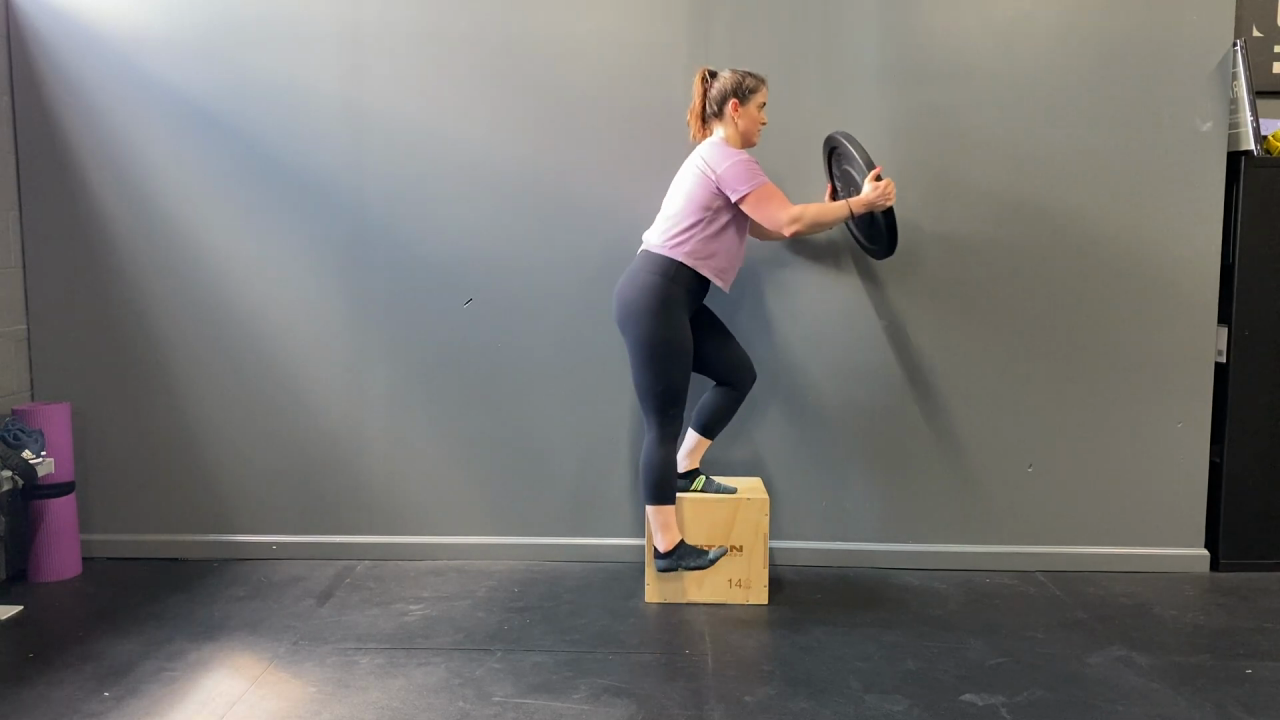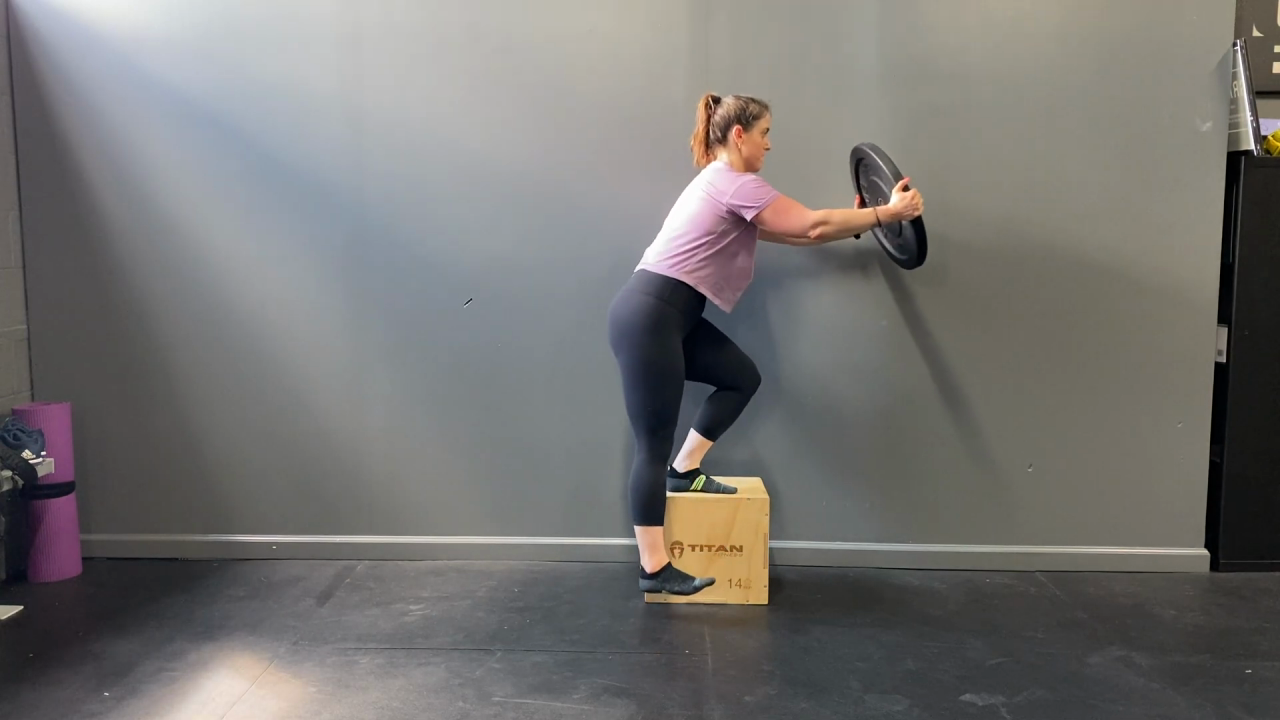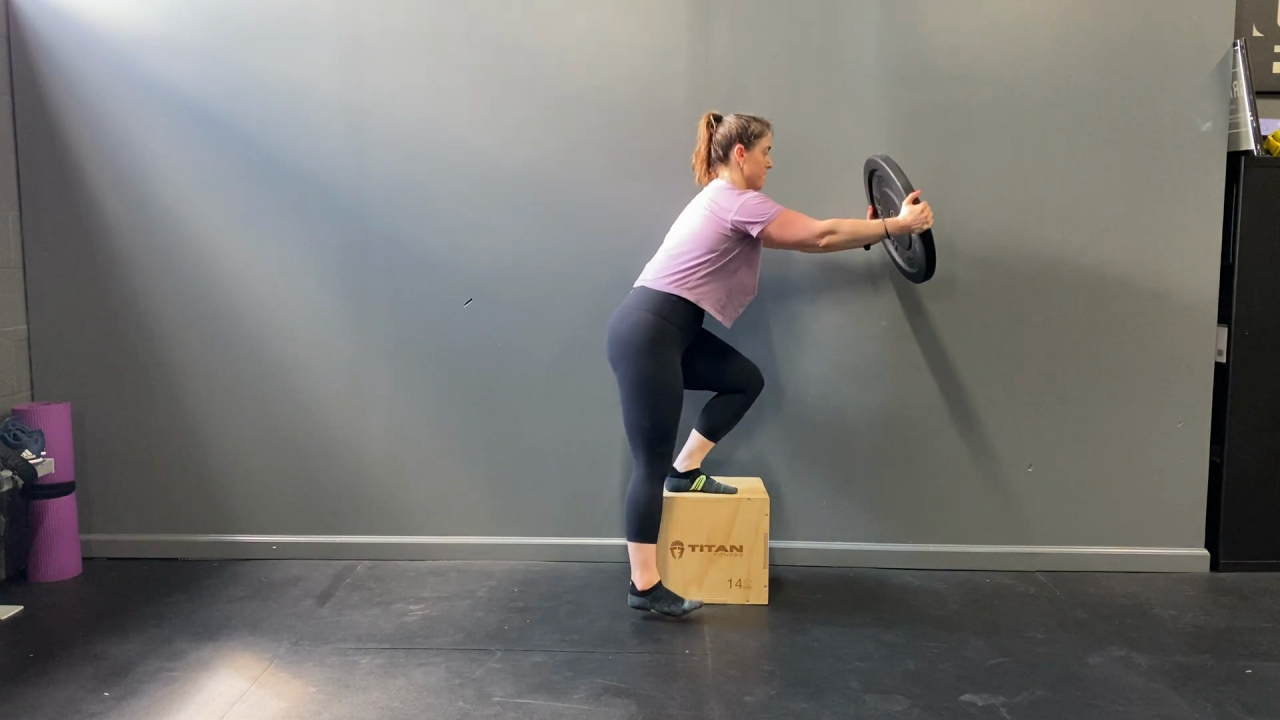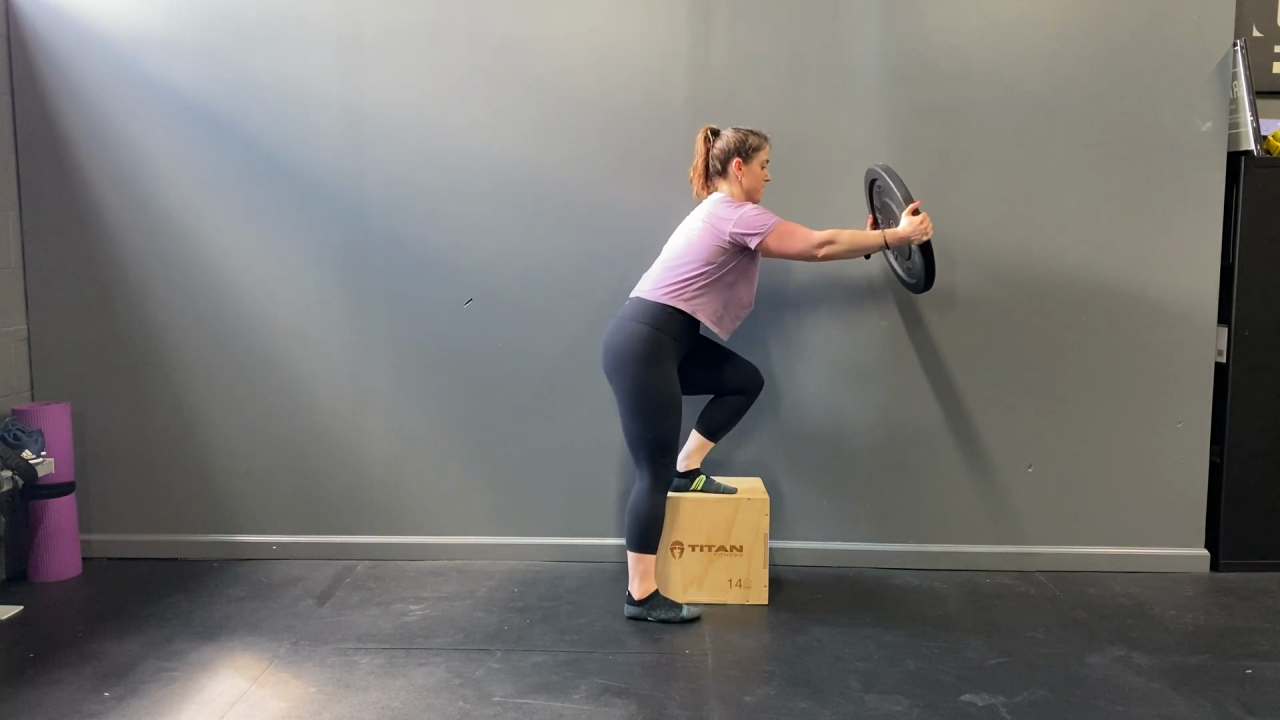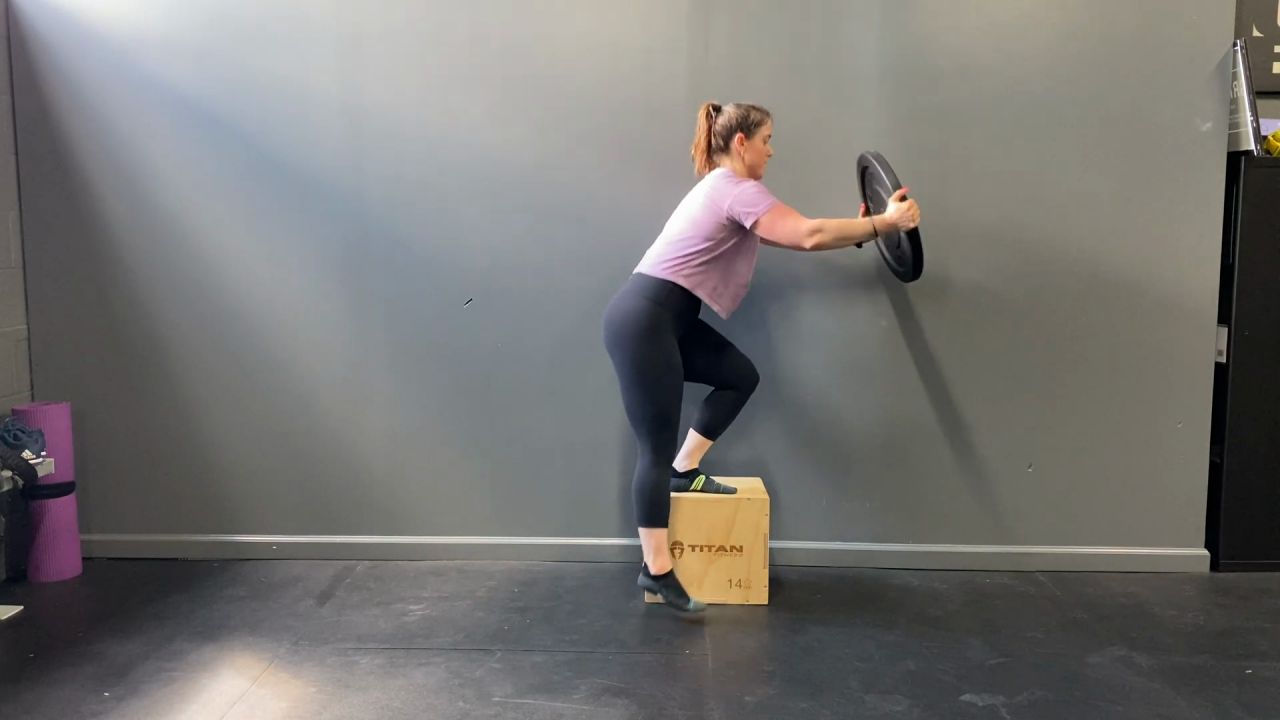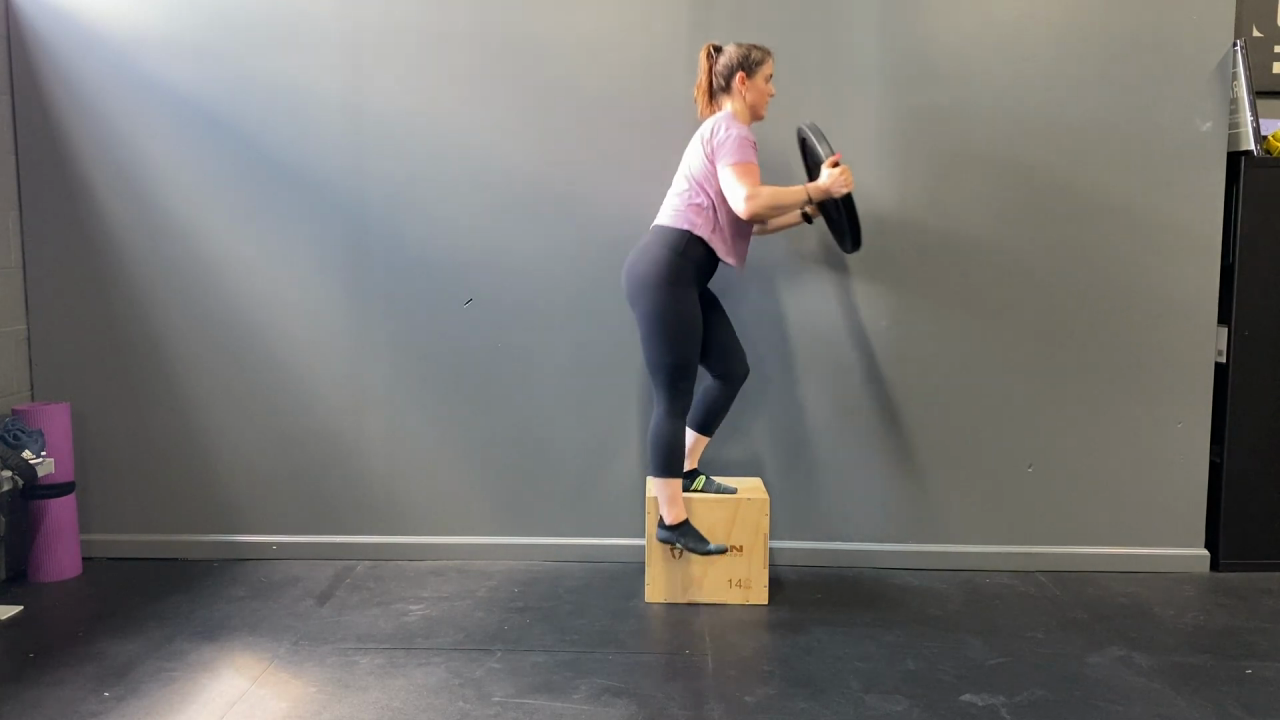
dt=0.3s
person 1, frame 1
left shoulder: (716, 157)
right shoulder: (728, 161)
left elbow: (767, 226)
right elbow: (788, 222)
left wrist: (830, 209)
right wrist: (860, 204)
left hip: (668, 296)
right hip: (653, 297)
left knee: (738, 374)
right knee: (664, 426)
left ankle: (684, 471)
right ankle: (667, 547)
person 1, frame 2
left shoulder: (720, 183)
right shoulder: (736, 185)
left elbow: (790, 232)
right elbow: (810, 226)
left wrist: (854, 224)
right wrist: (886, 213)
left hip: (664, 314)
right hip: (648, 318)
left knee: (742, 377)
right knee: (653, 445)
left ankle: (684, 470)
right ankle: (655, 568)
person 1, frame 3
left shoulder: (724, 201)
right shoulder: (738, 202)
left elbow: (802, 239)
right elbow: (819, 235)
left wrist: (866, 233)
right wrist: (895, 225)
left hip: (663, 328)
right hip: (646, 334)
left knee: (745, 380)
right knee: (650, 464)
left ankle: (685, 470)
right ankle: (645, 587)
person 1, frame 4
left shoulder: (721, 213)
right shoulder: (736, 216)
left elbow: (807, 246)
right elbow: (818, 246)
left wrist: (869, 241)
right wrist: (896, 237)
left hip: (659, 339)
right hip: (642, 345)
left knee: (745, 380)
right knee: (654, 473)
left ankle: (686, 469)
right ankle: (642, 595)
person 1, frame 5
left shoulder: (724, 189)
right shoulder: (736, 189)
left elbow: (790, 243)
right elbow: (807, 234)
left wrist: (861, 232)
right wrist: (881, 224)
left hip: (662, 317)
right hip: (644, 322)
left knee: (740, 377)
right knee: (656, 448)
left ankle: (683, 469)
right ankle: (657, 570)
person 1, frame 6
left shoulder: (722, 131)
right shoulder: (730, 133)
left elbow: (756, 220)
right elbow: (751, 204)
left wrist: (808, 210)
right wrist: (818, 189)
left hip: (677, 274)
right hip: (664, 273)
left knee: (732, 368)
right knee: (675, 399)
left ankle: (686, 471)
right ankle: (672, 520)
